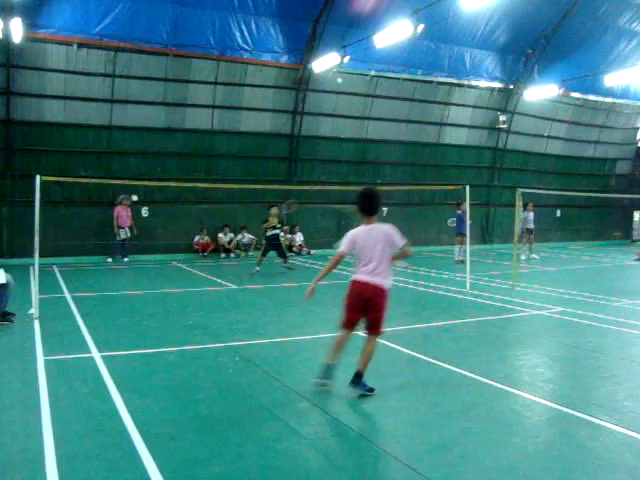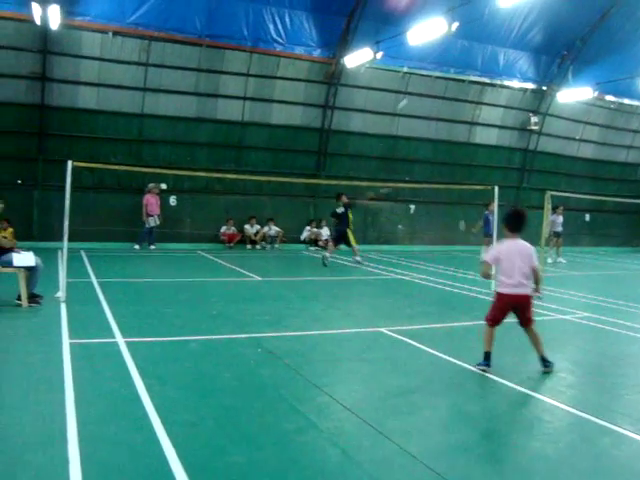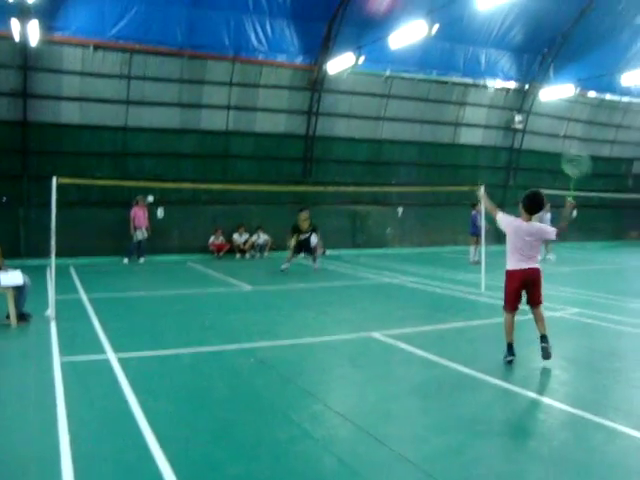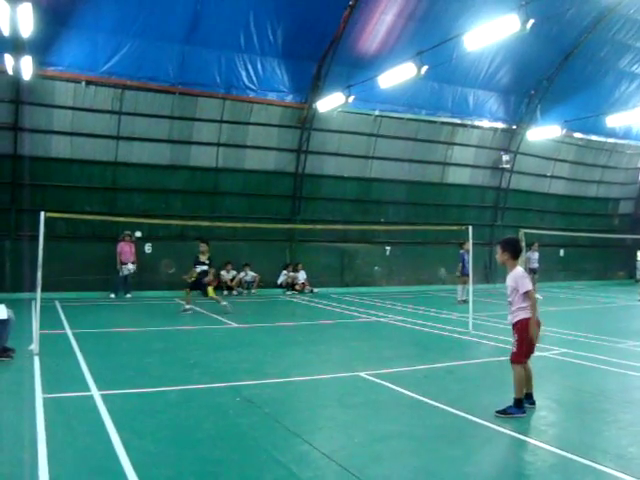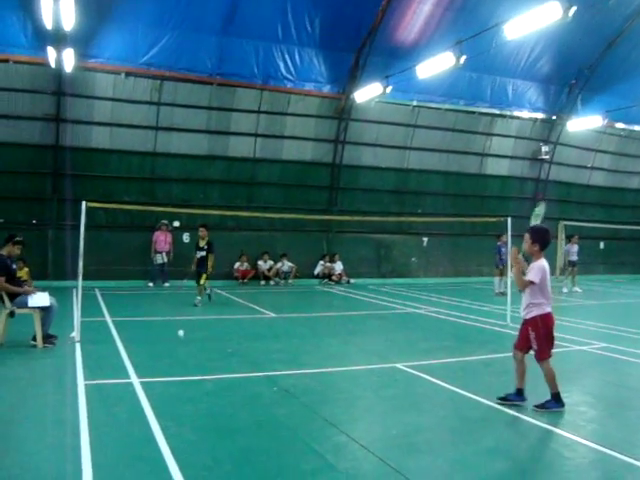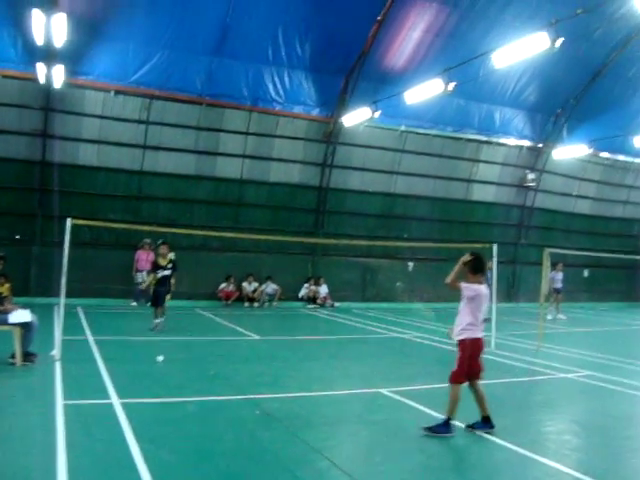
dt=0.7s
person 1, frame 1
left shoulder: (354, 234)
right shoulder: (388, 230)
left elbow: (335, 260)
right elbow: (407, 253)
left wrist: (316, 282)
right wrist: (392, 257)
left hip: (358, 286)
right hip: (378, 288)
left knee: (346, 331)
right knee: (372, 336)
left ankle: (327, 369)
right ankle: (358, 378)
person 1, frame 2
left shoulder: (498, 247)
right shoulder: (528, 248)
left elbow: (485, 272)
right elbow: (536, 274)
left wrist: (488, 276)
right wrist: (537, 287)
left hip: (504, 294)
right hip: (524, 295)
left knee: (490, 324)
right knee: (529, 328)
left ankle: (487, 360)
right ankle: (544, 361)
person 1, frame 3
left shoulder: (512, 223)
right shoulder: (540, 229)
left elbow: (492, 210)
right elbow: (559, 232)
left wrist: (483, 196)
right wrist: (568, 211)
left hip: (514, 272)
right hip: (533, 272)
left knee: (509, 312)
right knee: (536, 308)
left ankle: (510, 351)
right ankle: (544, 340)
person 1, frame 4
left shoulder: (518, 274)
right shoulder: (514, 274)
left elbow: (532, 298)
left wrist: (533, 323)
left hip: (524, 322)
right hip: (521, 321)
left knee: (516, 362)
right knee: (523, 361)
left ankle: (518, 406)
right ankle: (528, 398)
person 1, frame 5
left shoulder: (539, 266)
right shoulder: (536, 265)
left elbow: (521, 286)
right elbow: (525, 281)
left wrist: (515, 261)
right wrist: (519, 263)
left hip: (539, 318)
right hip: (531, 317)
left knee: (543, 359)
right knee: (518, 353)
left ankle: (556, 400)
right ankle: (518, 393)
person 1, frame 6
left shoulder: (477, 290)
right shoulder: (480, 290)
left elbow: (449, 281)
left wrist: (460, 263)
left hip: (469, 341)
right hip: (471, 340)
left knee: (455, 382)
right knee: (473, 382)
left ankle: (446, 424)
right ankle: (486, 420)
